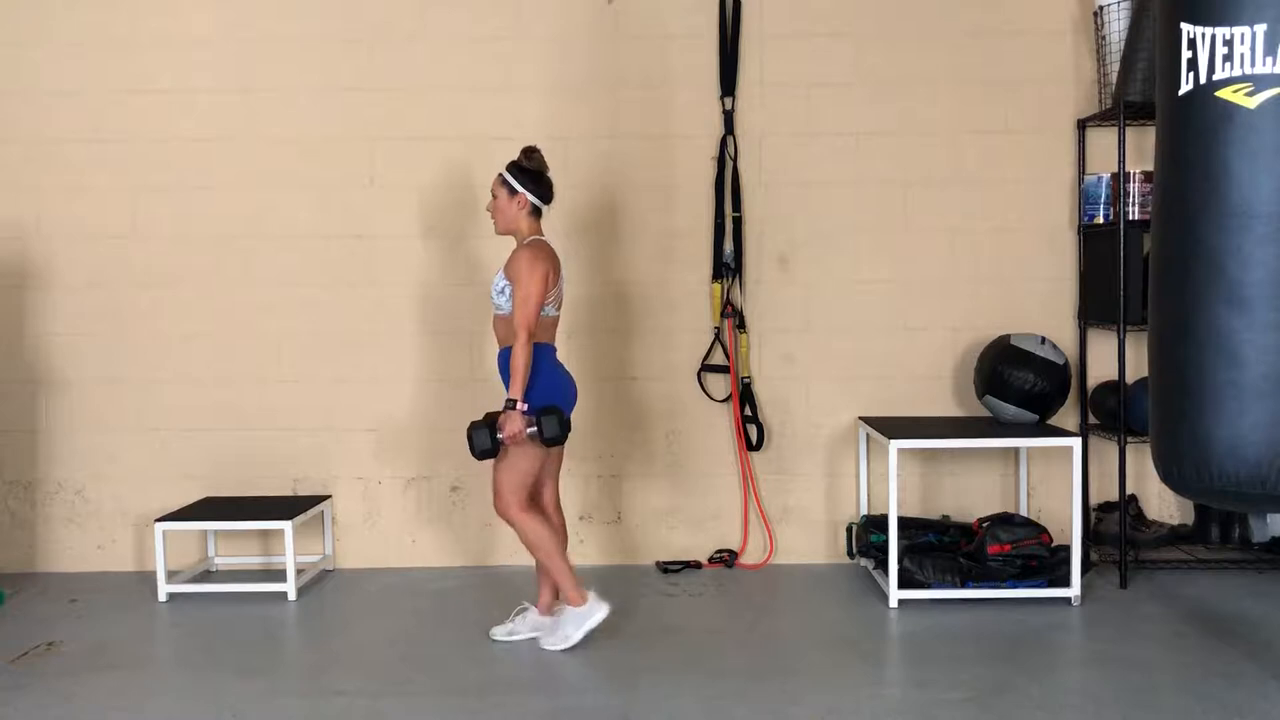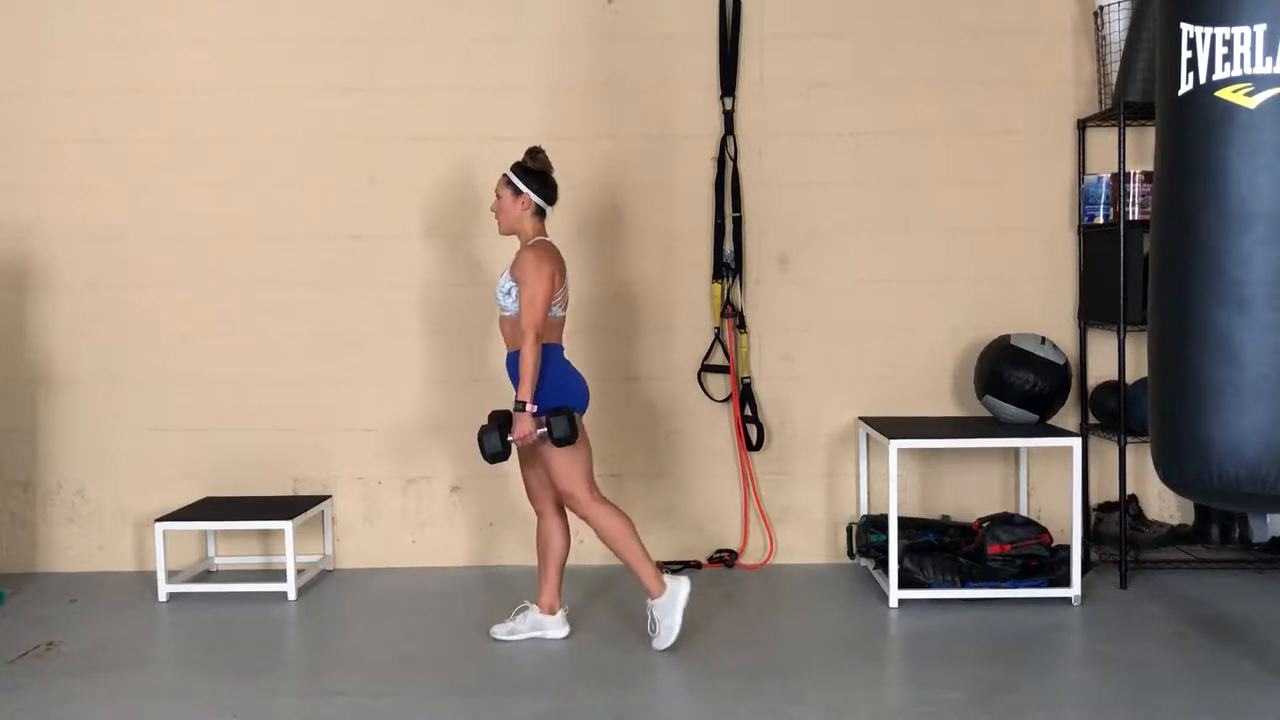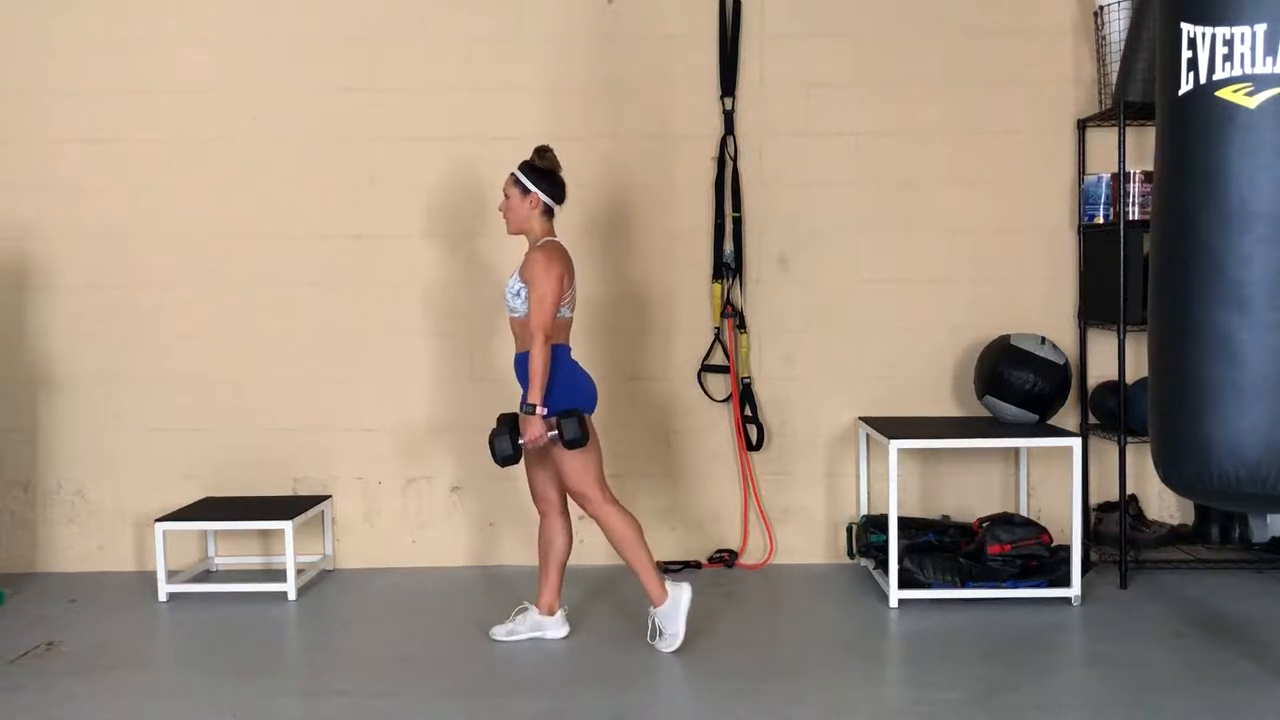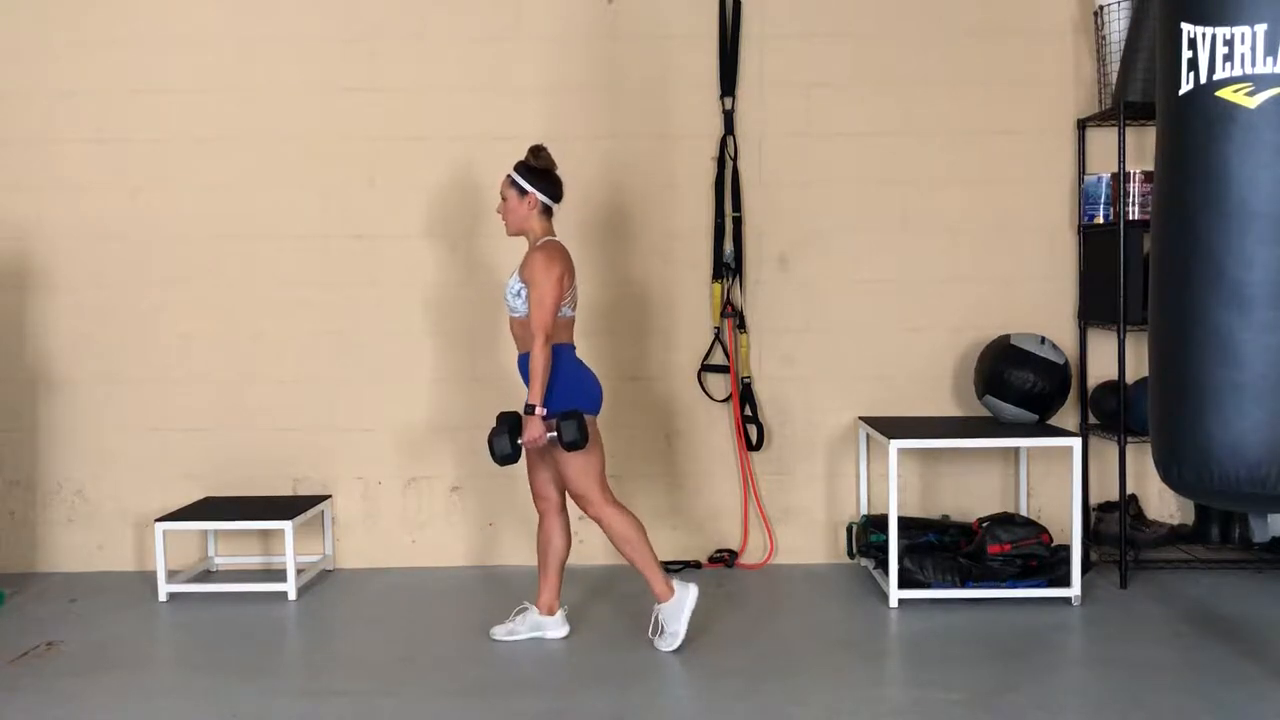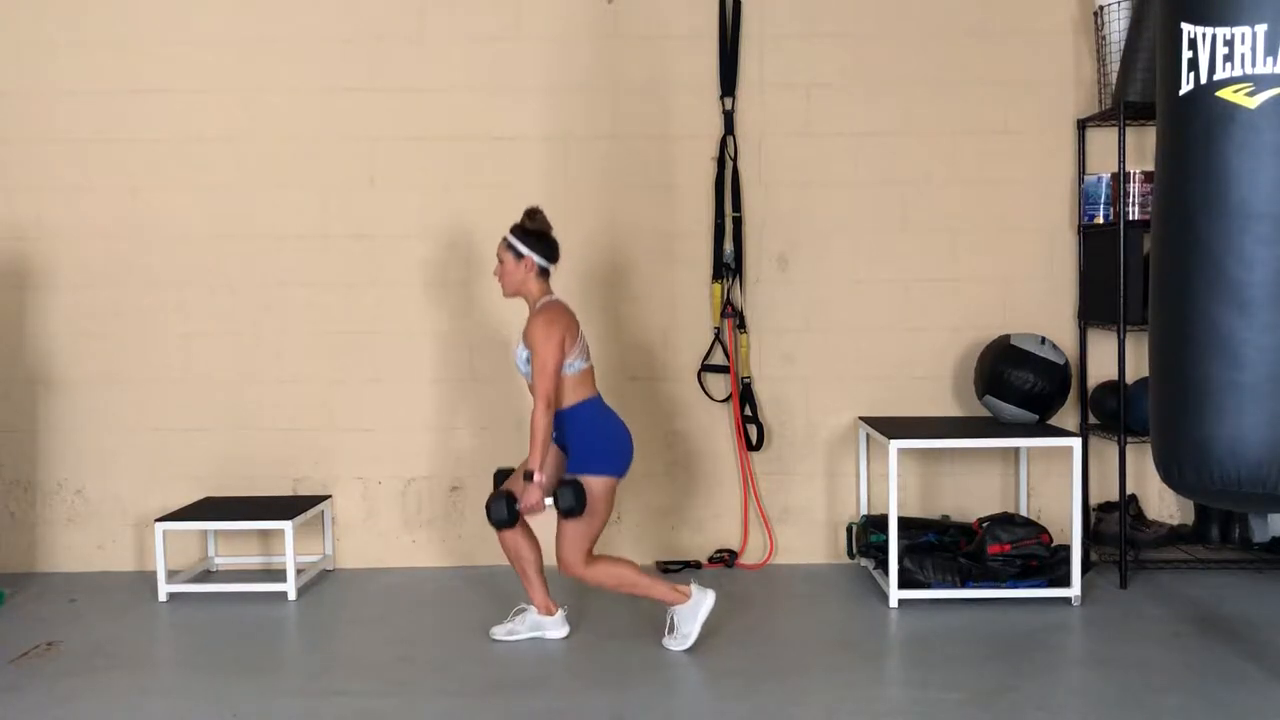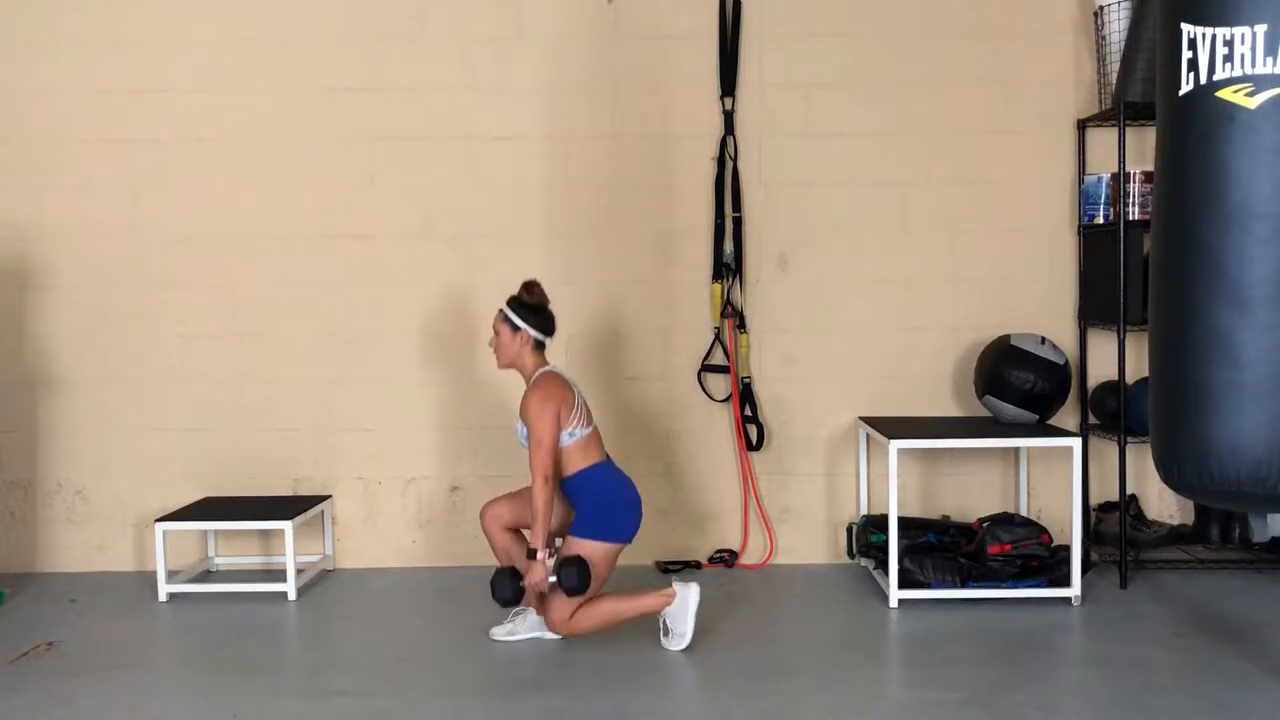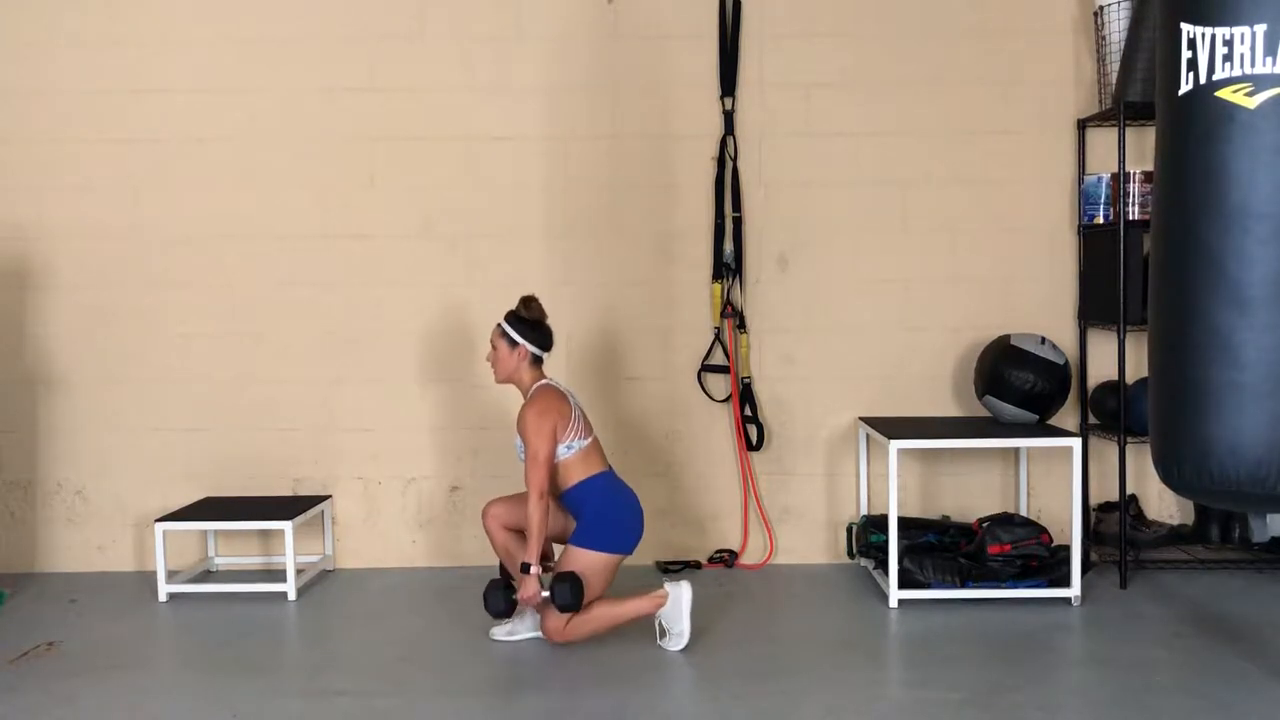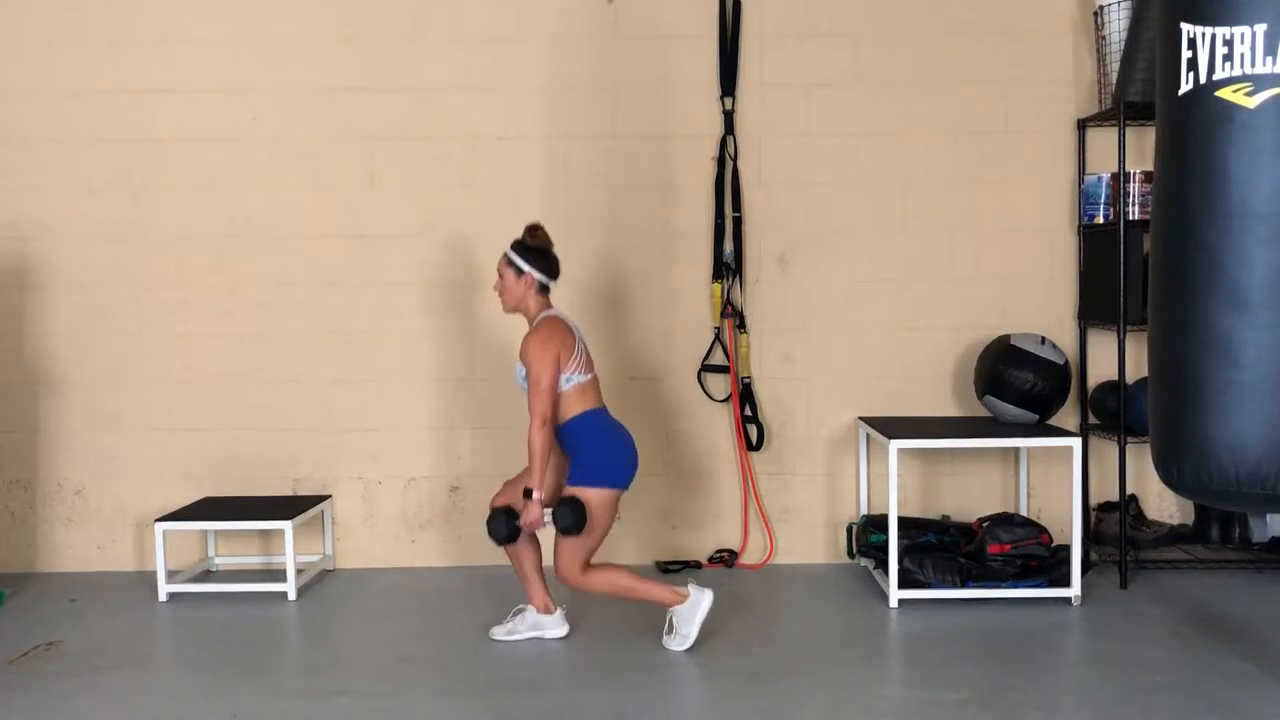
dt=0.4s
person 1, frame 1
left shoulder: (529, 255)
right shoulder: (538, 254)
left elbow: (524, 336)
left wrist: (517, 405)
left hip: (539, 385)
right hip: (541, 384)
left knee: (513, 505)
right knee: (541, 503)
left ankle: (579, 601)
right ankle: (548, 610)
person 1, frame 2
left shoulder: (534, 255)
right shoulder: (539, 254)
left elbow: (531, 336)
left wrist: (523, 407)
right wrist: (528, 403)
left hip: (548, 385)
right hip: (546, 385)
left knee: (582, 498)
right knee: (546, 504)
left ankle: (661, 590)
right ankle: (548, 612)
person 1, frame 3
left shoulder: (543, 256)
right shoulder: (545, 254)
left elbow: (540, 338)
left wrist: (534, 409)
right wrist: (535, 406)
left hip: (556, 388)
right hip: (549, 387)
left knee: (595, 499)
right knee: (549, 503)
left ankle: (664, 597)
right ankle: (547, 612)
person 1, frame 4
left shoulder: (543, 256)
right shoulder: (545, 254)
left elbow: (540, 337)
left wrist: (534, 409)
right wrist: (538, 406)
left hip: (562, 387)
right hip: (555, 388)
left knee: (594, 499)
right knee: (548, 500)
left ankle: (670, 596)
right ankle: (546, 612)
person 1, frame 5
left shoulder: (544, 320)
right shoulder: (549, 313)
left elbow: (544, 404)
left wrist: (536, 476)
right wrist: (539, 468)
left hip: (595, 441)
right hip: (577, 437)
left knee: (573, 561)
left ankle: (686, 598)
right ankle: (545, 613)
person 1, frame 6
left shoulder: (540, 394)
right shoulder: (550, 381)
left elbow: (543, 479)
right elbow: (553, 474)
left wrist: (536, 555)
right wrist: (542, 534)
left hip: (605, 505)
right hip: (590, 496)
left knee: (562, 620)
right knee: (493, 516)
left ankle: (671, 599)
right ankle: (538, 609)
person 1, frame 7
left shoulder: (537, 409)
right shoulder: (549, 395)
left elbow: (537, 495)
right elbow: (553, 480)
left wrist: (530, 570)
right wrist: (541, 546)
left hip: (606, 516)
right hip: (594, 505)
left knee: (558, 629)
right knee: (495, 515)
left ankle: (665, 599)
right ankle: (539, 611)
person 1, frame 8
left shoulder: (540, 337)
right shoulder: (554, 326)
left elbow: (541, 420)
left wrist: (535, 494)
right wrist: (528, 491)
left hip: (598, 452)
right hip: (587, 445)
left knee: (573, 571)
right knee: (505, 506)
left ankle: (683, 600)
right ankle: (543, 612)
